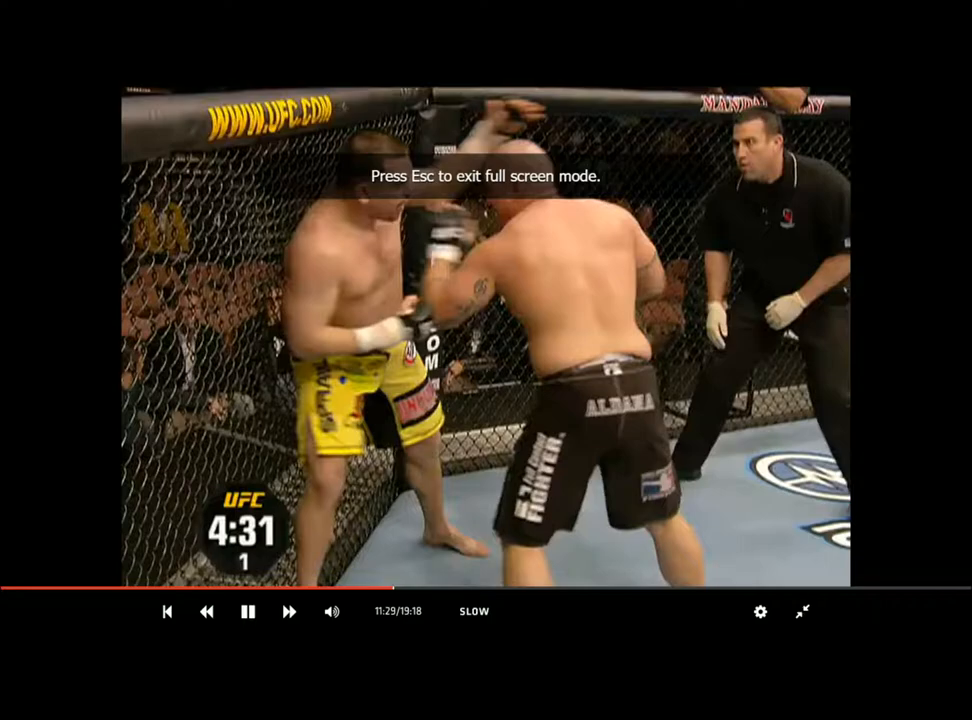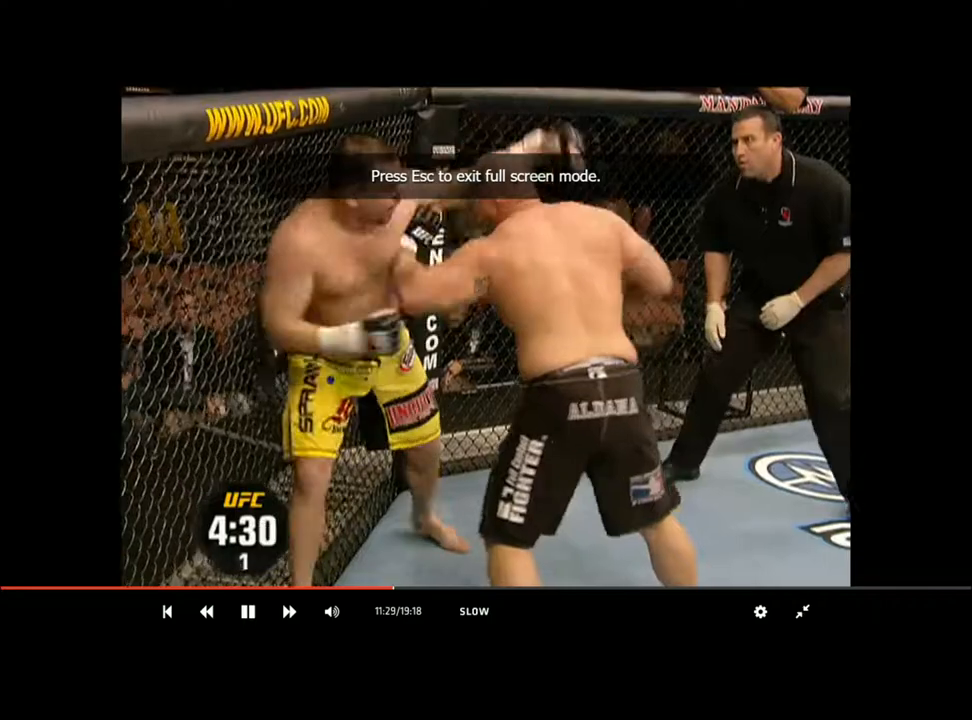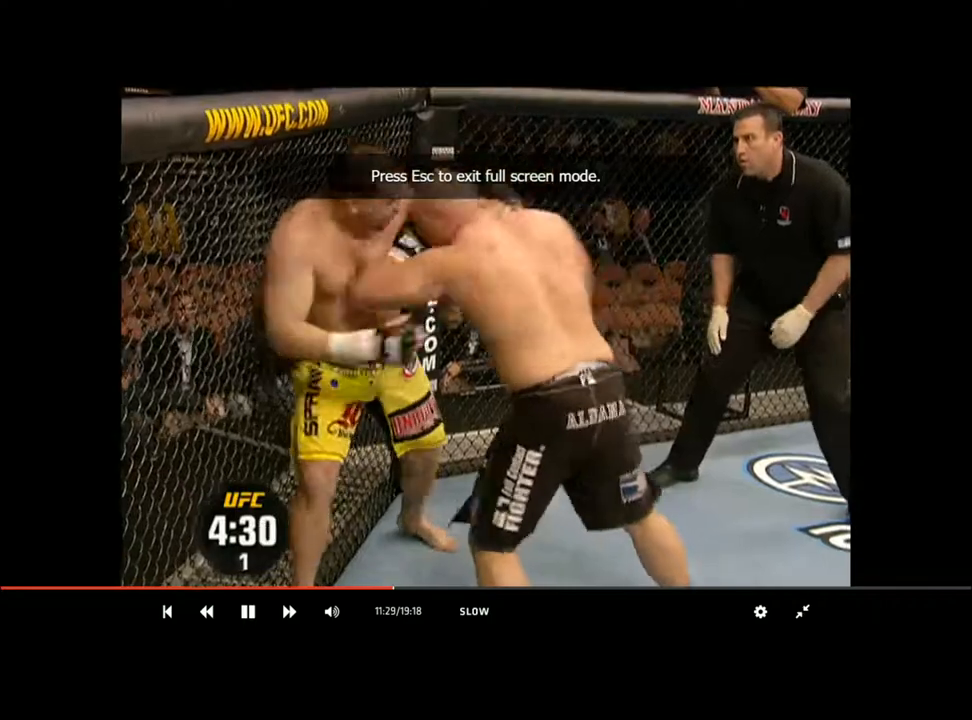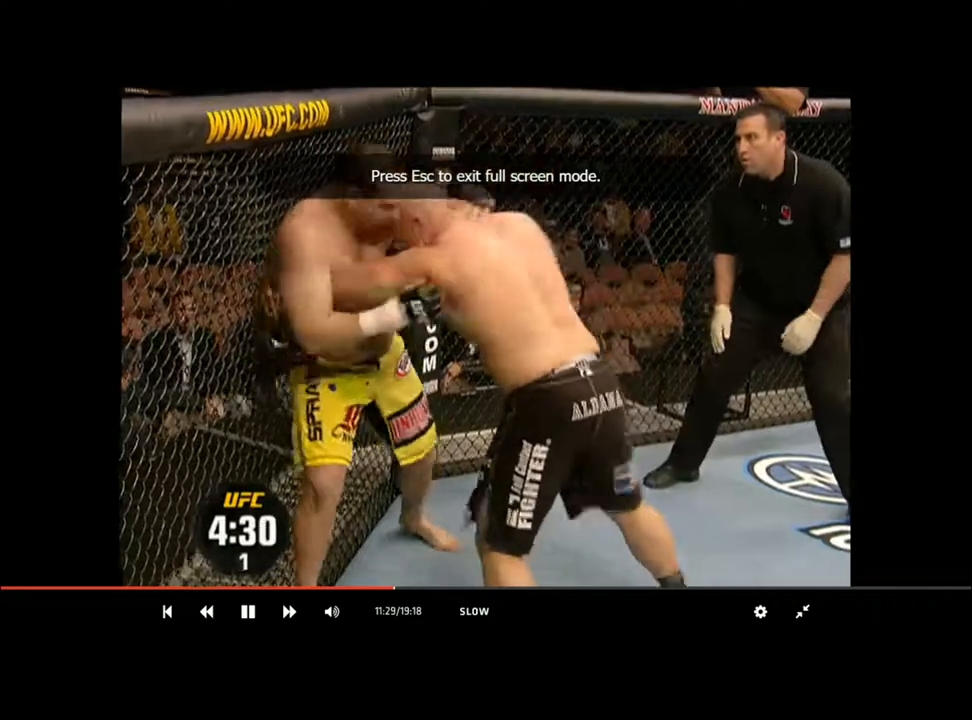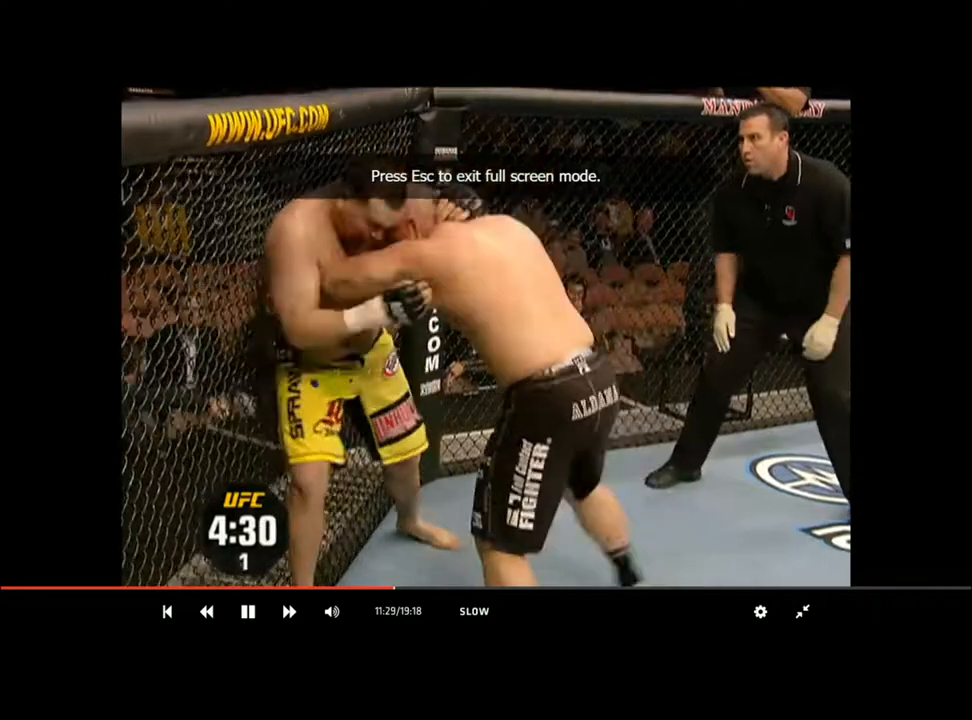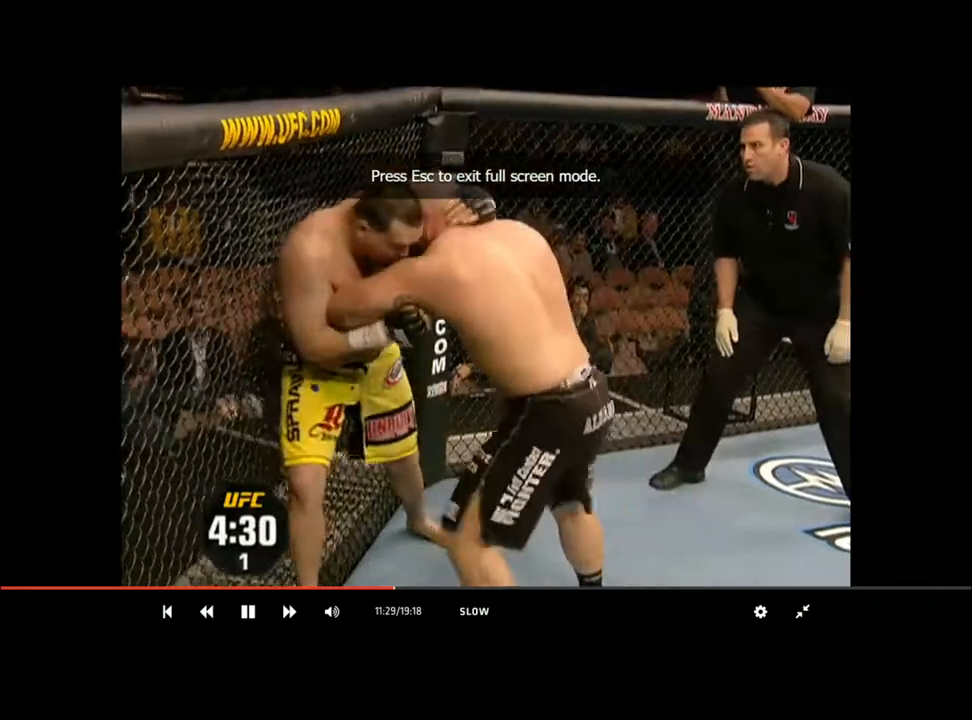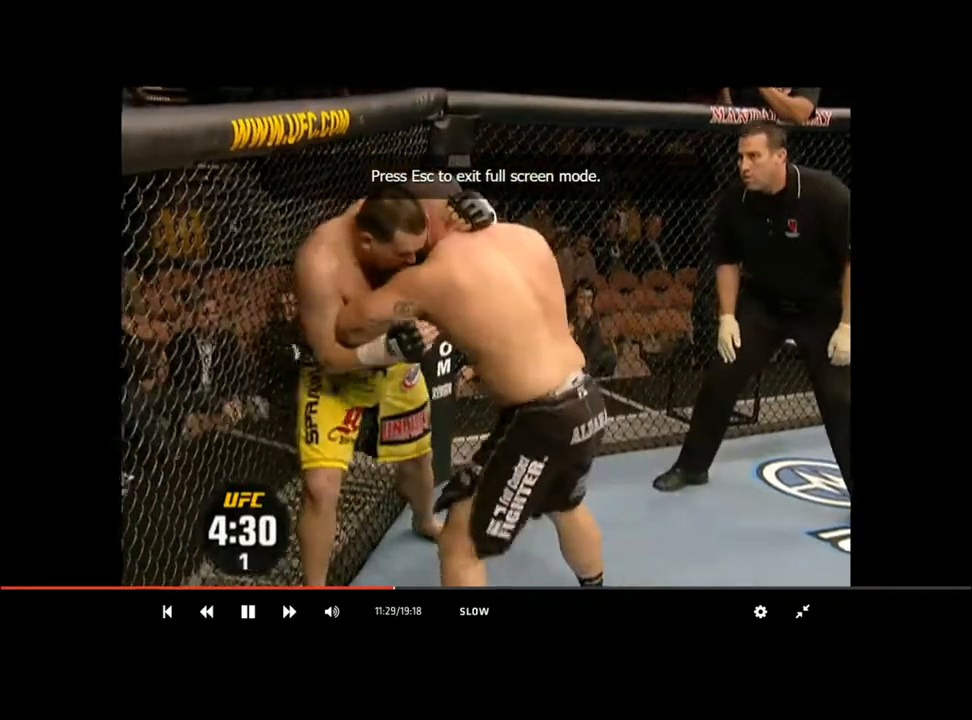
dt=0.1s
person 1, frame 1
left shoulder: (395, 188)
right shoulder: (318, 246)
left elbow: (449, 178)
right elbow: (307, 337)
left wrist: (493, 125)
right wrist: (385, 334)
left hip: (392, 341)
right hip: (332, 357)
left knee: (424, 439)
right knee: (327, 480)
left ankle: (438, 528)
right ankle: (306, 591)
person 1, frame 2
left shoulder: (396, 199)
right shoulder: (300, 239)
right elbow: (278, 328)
left wrist: (536, 145)
right wrist: (355, 337)
left hip: (388, 343)
right hip: (325, 358)
left knee: (426, 443)
right knee: (312, 476)
left ankle: (425, 517)
right ankle: (299, 589)
person 1, frame 3
left shoulder: (394, 208)
right shoulder: (297, 238)
right elbow: (284, 335)
right wrist: (362, 346)
left hip: (394, 351)
right hip: (329, 365)
left knee: (427, 446)
right knee: (317, 482)
left ankle: (413, 518)
right ankle: (302, 588)
person 1, frame 4
left shoulder: (390, 216)
right shoulder: (305, 232)
right elbow: (313, 334)
left hip: (386, 354)
right hip: (326, 367)
left knee: (422, 451)
right knee: (324, 485)
left ankle: (413, 518)
right ankle: (305, 590)
person 1, frame 5
left shoulder: (380, 213)
right shoulder: (295, 232)
right elbow: (300, 330)
left wrist: (453, 211)
right wrist: (379, 311)
left hip: (373, 353)
right hip: (311, 364)
left knee: (406, 452)
right knee: (310, 484)
left ankle: (410, 519)
right ankle: (303, 591)
person 1, frame 6
left shoulder: (396, 224)
right shoulder: (310, 250)
right elbow: (314, 343)
left wrist: (466, 215)
right wrist: (380, 331)
left hip: (379, 358)
right hip: (317, 370)
left knee: (403, 455)
right knee: (306, 484)
left ankle: (418, 520)
right ankle: (307, 591)
person 1, frame 7
left shoulder: (404, 215)
right shoulder: (321, 265)
right elbow: (333, 355)
right wrist: (388, 350)
left hip: (396, 361)
right hip: (335, 372)
left knee: (415, 455)
right knee: (322, 487)
left ankle: (425, 519)
right ankle: (315, 589)
person 2, frame 1
left shoulder: (501, 250)
right shoulder: (615, 216)
left elbow: (442, 312)
right elbow: (655, 284)
left wrist: (442, 251)
left hip: (573, 398)
right hip: (637, 387)
left knee: (522, 538)
right knee: (664, 517)
person 2, frame 2
left shoulder: (491, 252)
right shoulder: (602, 221)
left elbow: (412, 296)
right elbow: (662, 282)
left hip: (557, 401)
right hip: (622, 390)
left knee: (507, 539)
right knee: (657, 520)
person 2, frame 3
left shoulder: (451, 262)
right shoulder: (550, 224)
left elbow: (365, 291)
left hip: (547, 409)
right hip: (607, 392)
left knee: (491, 543)
right knee: (639, 514)
right ankle: (682, 588)
person 2, frame 4
left shoulder: (436, 260)
right shoulder: (519, 224)
left elbow: (352, 284)
left hip: (545, 404)
right hip: (598, 384)
left knee: (500, 547)
right knee: (627, 507)
right ankle: (676, 585)
person 2, frame 5
left shoulder: (425, 255)
right shoulder: (505, 227)
left elbow: (335, 281)
left hip: (545, 401)
right hip: (592, 377)
left knee: (499, 545)
right knee: (583, 484)
right ankle: (625, 571)
person 2, frame 6
left shoulder: (433, 268)
right shoulder: (520, 232)
left elbow: (339, 311)
left hip: (547, 412)
right hip: (591, 396)
left knee: (468, 537)
right knee: (567, 504)
right ankle: (594, 585)
person 2, frame 7
left shoulder: (431, 277)
right shoulder: (527, 236)
left elbow: (348, 329)
left hip: (540, 422)
right hip: (584, 403)
left knee: (460, 544)
right knee: (565, 507)
right ankle: (595, 585)
person 3, frame 1
left shoulder: (824, 184)
right shoulder: (730, 192)
left elbow: (846, 253)
right elbow: (715, 246)
left wrist: (800, 300)
right wrist: (715, 303)
left hip: (822, 302)
right hip: (758, 298)
left knee: (835, 394)
right knee: (717, 376)
left ankle: (848, 482)
right ankle: (686, 461)
person 3, frame 2
left shoulder: (822, 184)
right shoulder: (729, 192)
left elbow: (844, 253)
right elbow: (716, 248)
left wrist: (796, 301)
right wrist: (714, 305)
left hip: (818, 305)
right hip: (756, 299)
left knee: (832, 398)
right knee: (714, 378)
left ankle: (851, 488)
right ankle: (682, 461)
person 3, frame 3
left shoulder: (822, 184)
right shoulder: (730, 191)
left elbow: (842, 256)
right elbow: (722, 250)
left wrist: (804, 312)
right wrist: (719, 307)
left hip: (818, 309)
right hip: (753, 301)
left knee: (831, 398)
right knee: (713, 378)
left ankle: (849, 489)
right ankle: (682, 463)
person 3, frame 4
left shoulder: (823, 184)
right shoulder: (732, 191)
left elbow: (844, 255)
right elbow: (725, 249)
left wrist: (814, 317)
right wrist: (722, 306)
left hip: (819, 307)
right hip: (755, 301)
left knee: (833, 398)
right knee: (713, 378)
left ankle: (849, 489)
right ankle: (683, 463)
person 3, frame 5
left shoulder: (827, 184)
right shoulder: (735, 190)
left elbow: (847, 256)
right elbow: (726, 249)
left wrist: (831, 321)
right wrist: (725, 305)
left hip: (818, 307)
right hip: (756, 301)
left knee: (835, 398)
right knee: (716, 377)
left ankle: (848, 486)
right ankle: (685, 463)
person 3, frame 6
left shoulder: (828, 188)
right shoulder: (736, 195)
left elbow: (848, 258)
right elbow: (726, 254)
left wrist: (842, 325)
right wrist: (726, 310)
left hip: (820, 310)
right hip: (757, 304)
left knee: (836, 399)
right knee: (718, 379)
left ankle: (849, 487)
right ankle: (689, 465)
person 3, frame 7
left shoulder: (827, 194)
right shoulder: (734, 202)
left elbow: (849, 261)
right elbow: (727, 261)
left wrist: (845, 326)
right wrist: (727, 316)
left hip: (823, 311)
right hip: (762, 306)
left knee: (840, 399)
right knee: (720, 380)
left ankle: (850, 486)
right ankle: (692, 466)
